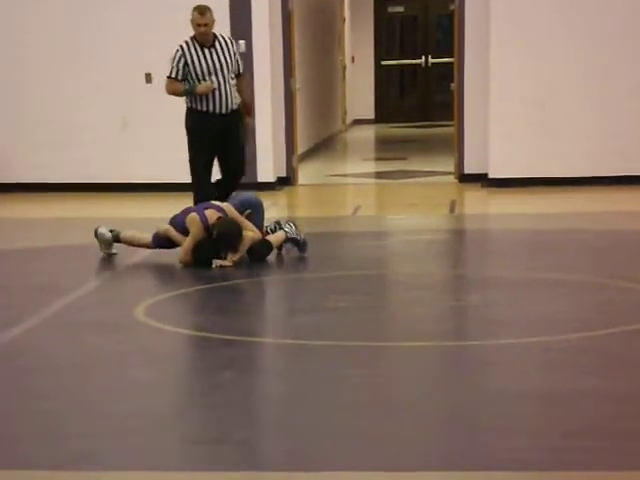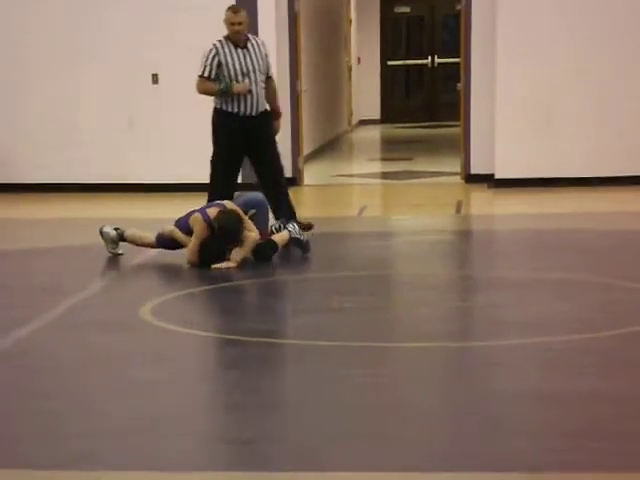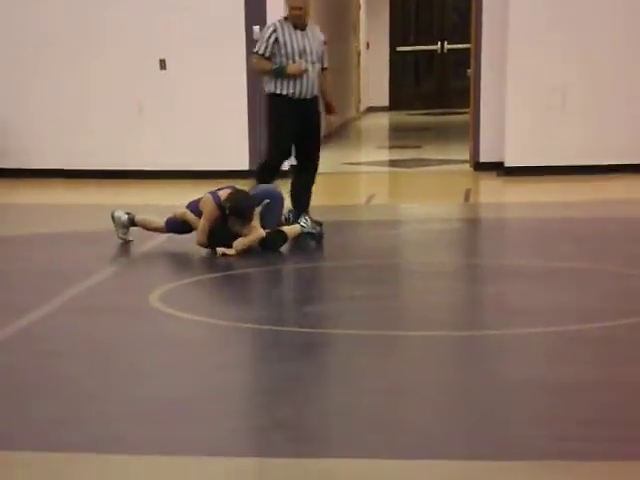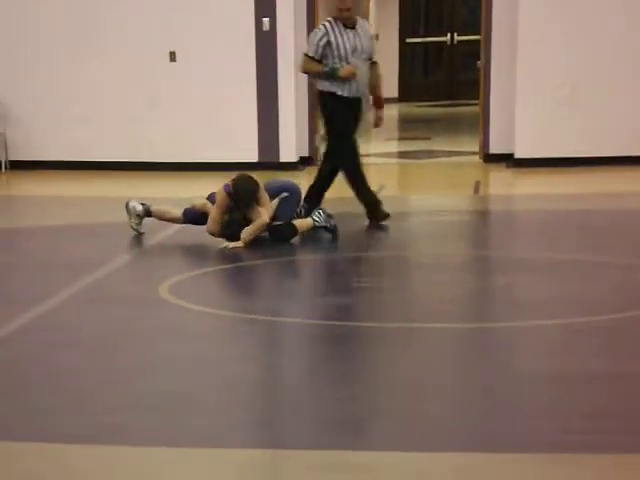
dt=0.4s
person 1, frame 1
left shoulder: (229, 43)
right shoulder: (184, 51)
left elbow: (240, 78)
right elbow: (171, 86)
left wrist: (247, 111)
right wrist: (194, 88)
left hip: (231, 116)
right hip: (201, 119)
left knee: (236, 169)
right knee: (201, 173)
person 1, frame 2
left shoulder: (259, 46)
right shoulder: (217, 50)
left elbow: (269, 82)
right elbow: (202, 86)
left wrist: (276, 114)
right wrist: (229, 89)
left hip: (259, 119)
right hip: (229, 121)
left knee: (272, 171)
right knee: (223, 175)
left ankle: (288, 221)
person 1, frame 3
left shoulder: (317, 34)
right shoulder: (275, 30)
left elbow: (322, 73)
right elbow: (256, 63)
left wrist: (329, 108)
right wrist: (284, 69)
left hip: (309, 104)
right hip: (282, 102)
left knee: (309, 160)
right knee: (278, 155)
left ankle: (300, 213)
person 1, frame 4
left shoulder: (366, 30)
right shoulder: (325, 31)
left elbow: (373, 68)
right elbow: (307, 66)
left wrist: (379, 103)
right wrist: (335, 72)
left hip: (354, 101)
right hip: (333, 101)
left knee: (335, 155)
right knee: (347, 154)
left ankle: (309, 204)
right ankle: (374, 208)
person 2, frame 1
left shoulder: (226, 211)
right shoulder: (199, 227)
left elbow: (254, 233)
right elbow: (184, 258)
left wrist: (233, 256)
right hip: (181, 224)
right knee: (151, 242)
right ankle: (111, 235)
person 2, frame 2
left shoulder: (231, 209)
right shoulder: (202, 225)
left elbow: (253, 235)
right elbow: (191, 259)
left wrist: (235, 260)
right hip: (188, 226)
left knee: (262, 253)
right knee: (155, 241)
left ankle: (289, 232)
right ankle: (116, 234)
person 2, frame 3
left shoulder: (245, 201)
right shoulder: (212, 206)
left elbow: (257, 231)
right elbow: (201, 240)
left wrist: (235, 248)
left knee: (269, 242)
right knee: (166, 226)
left ankle: (301, 225)
right ankle: (127, 219)
person 2, frame 4
left shoulder: (256, 185)
right shoulder: (223, 197)
left elbow: (265, 218)
right elbow: (212, 229)
left wrist: (243, 240)
left knee: (279, 233)
right knee: (183, 217)
left ankle: (315, 219)
right ankle: (142, 210)
